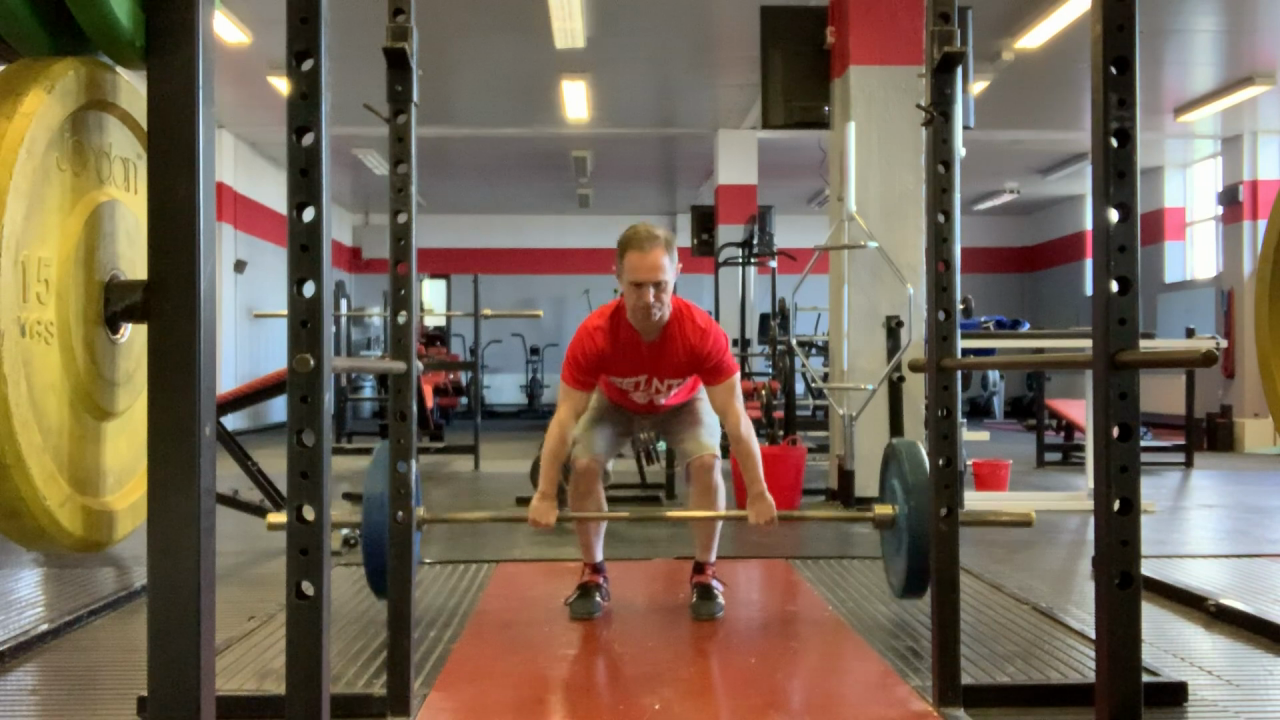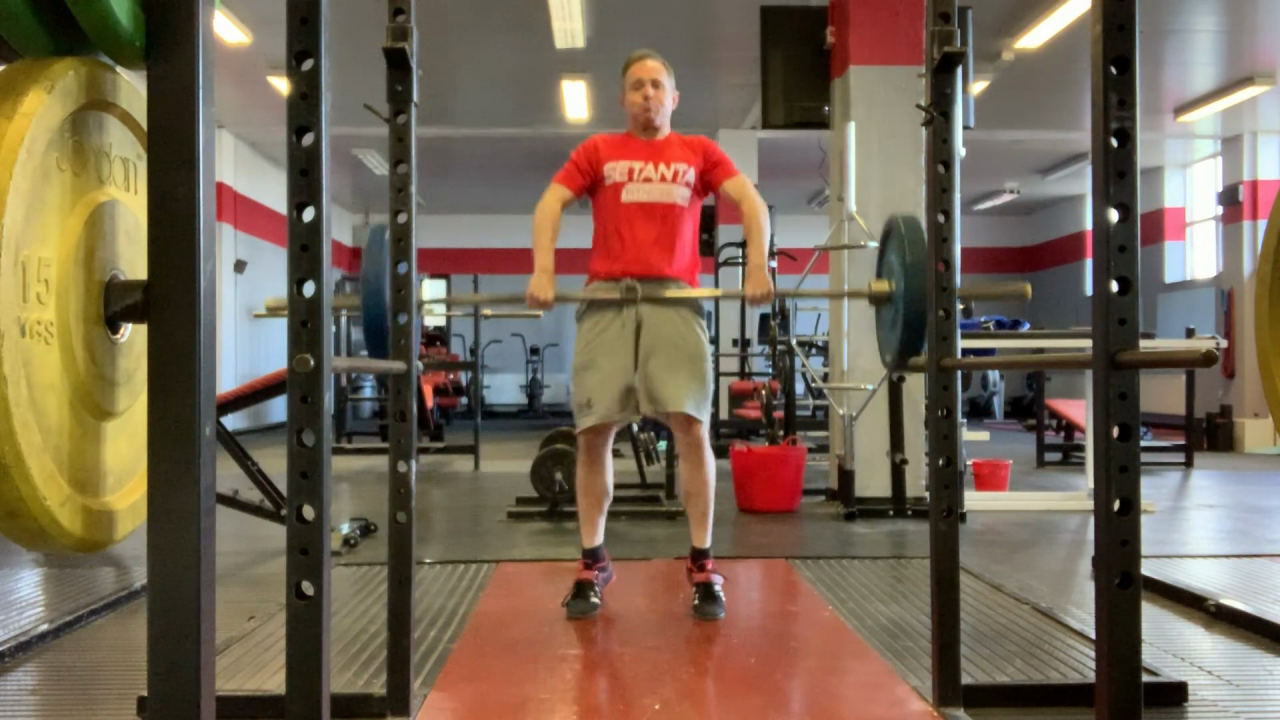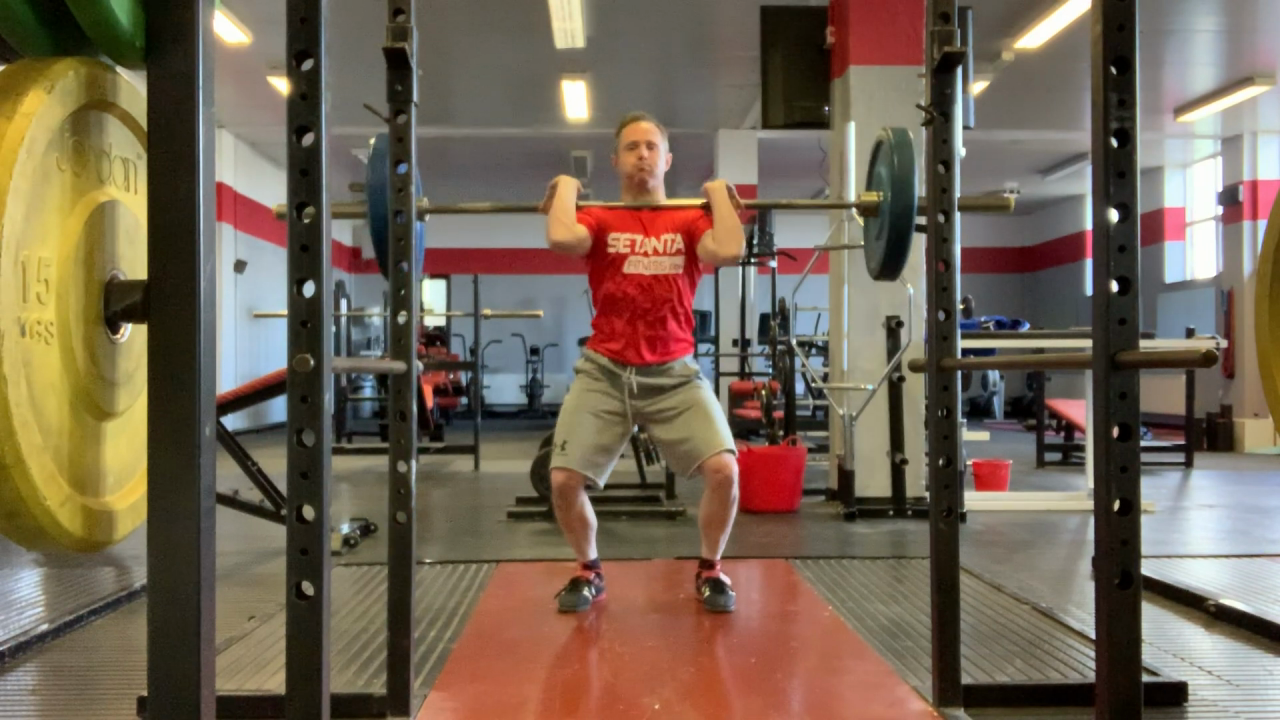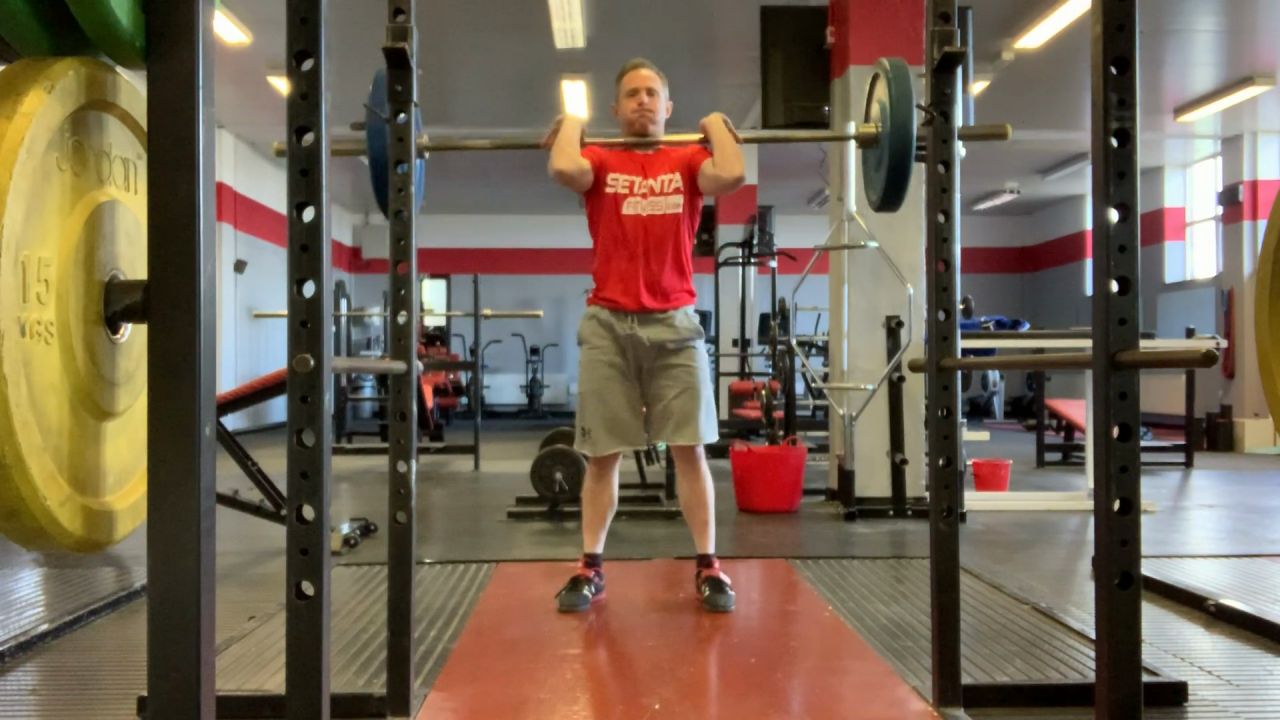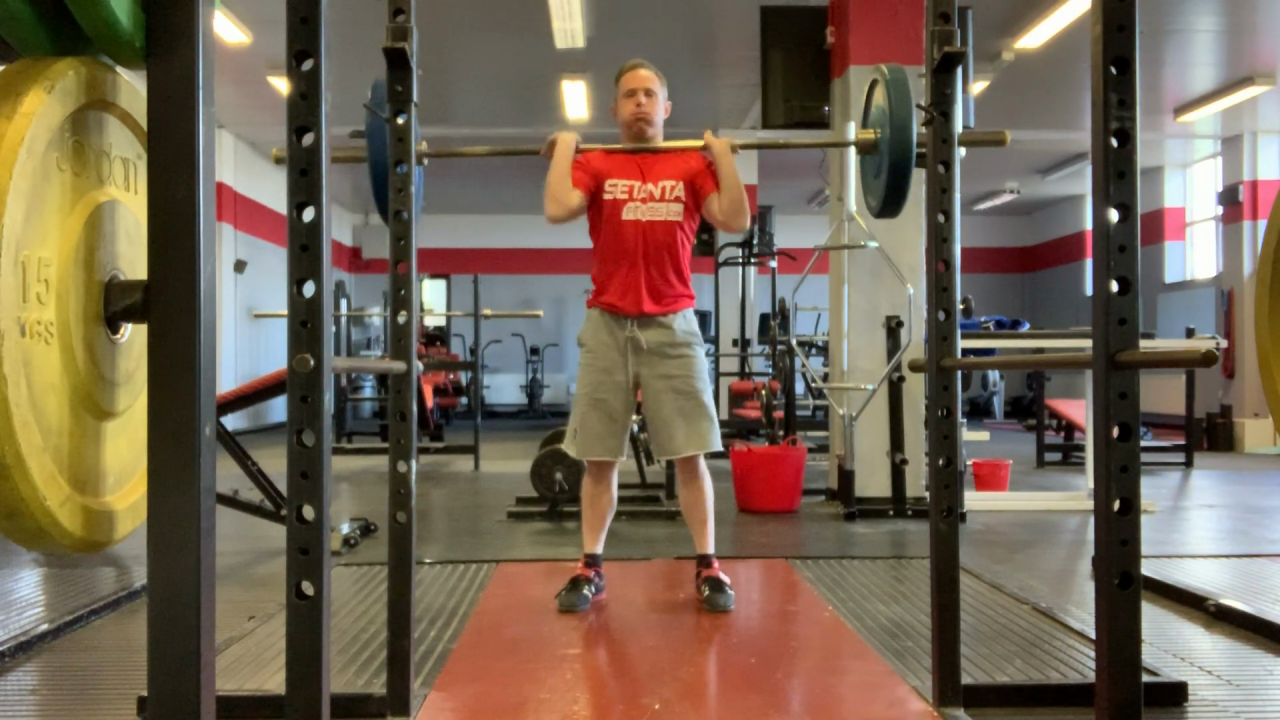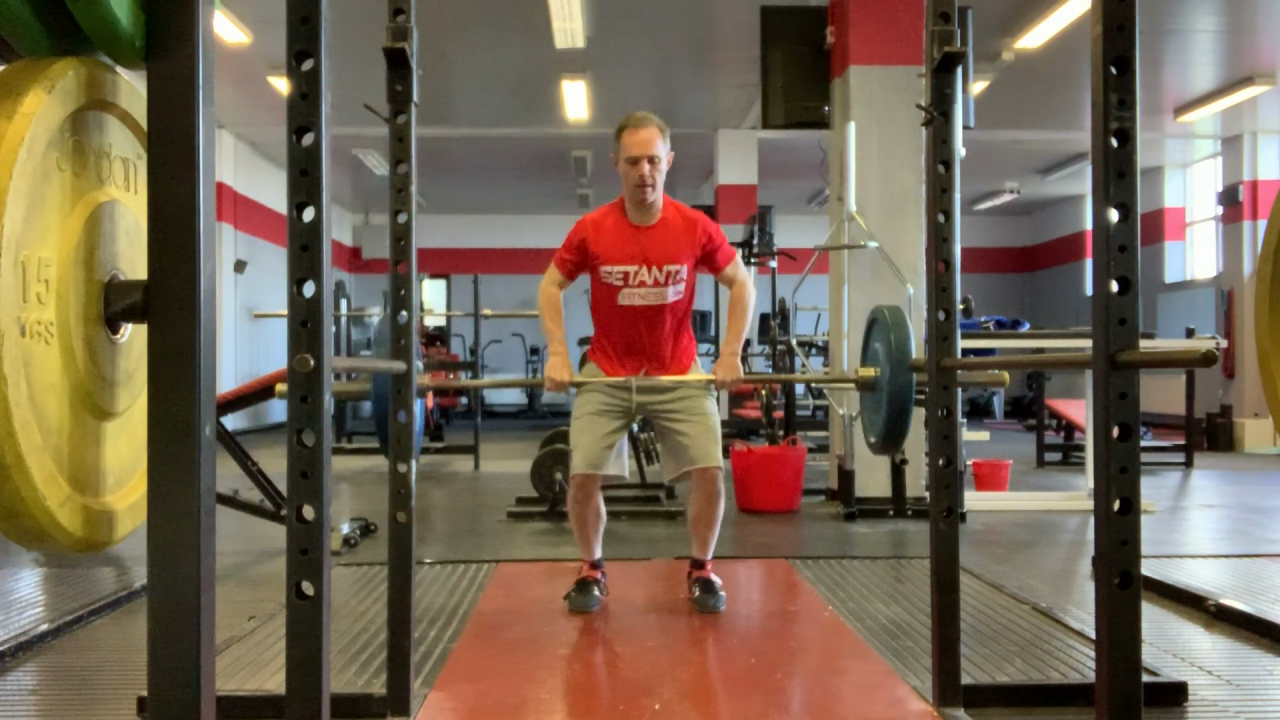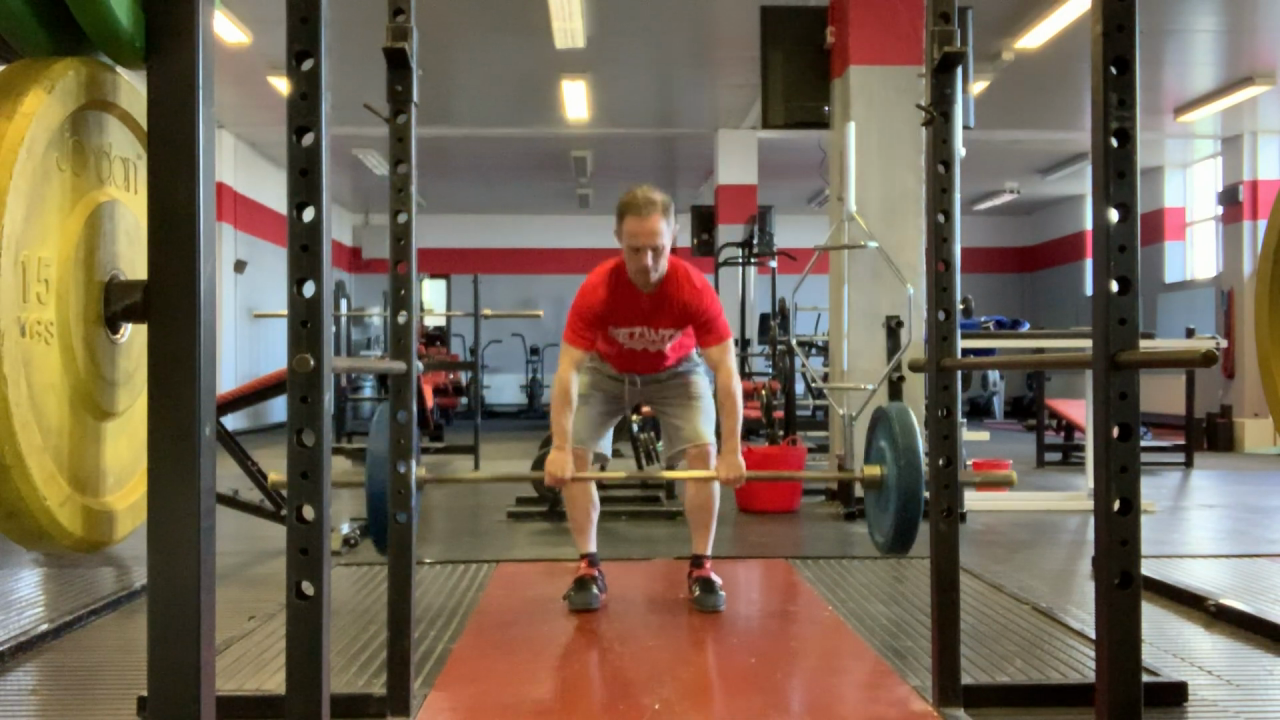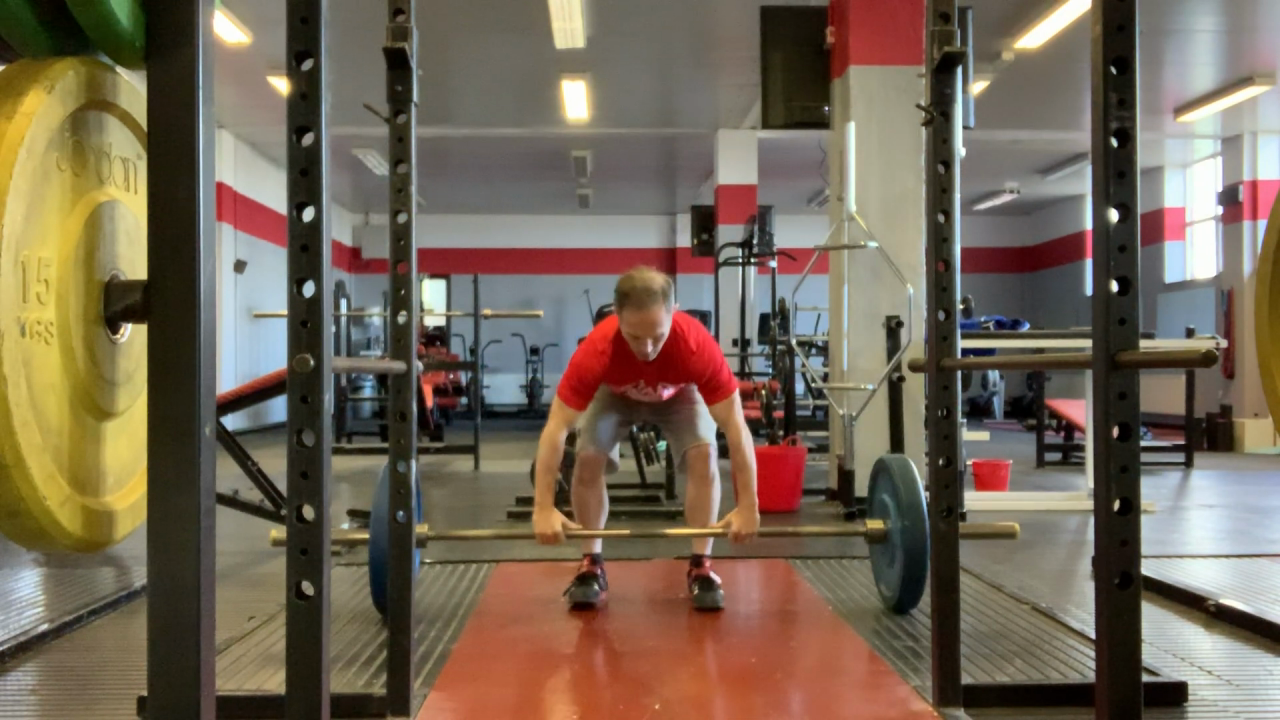
dt=0.5s
person 1, frame 1
left shoulder: (701, 332)
right shoulder: (595, 333)
left elbow: (735, 417)
right elbow: (566, 417)
left wrist: (756, 492)
right wrist: (546, 494)
left hip: (682, 402)
right hip: (613, 402)
left knee: (706, 463)
right knee: (584, 466)
left ankle: (704, 575)
right ankle: (593, 575)
person 1, frame 2
left shoulder: (699, 152)
right shoulder: (598, 150)
left elbow: (751, 203)
right elbow: (550, 204)
left wrist: (757, 267)
right wrist: (543, 271)
left hip: (675, 304)
right hip: (606, 305)
left knee: (691, 432)
right knee: (593, 437)
left ankle: (702, 566)
right ankle: (593, 563)
person 1, frame 3
left shoulder: (692, 220)
right shoulder: (597, 220)
left elbow: (729, 252)
right elbow: (561, 240)
left wrist: (719, 198)
right wrist: (566, 193)
left hip: (673, 372)
right hip: (604, 371)
left knee: (723, 469)
right knee: (563, 479)
left ankle: (709, 570)
right ankle: (588, 570)
person 1, frame 4
left shoulder: (689, 159)
right shoulder: (599, 160)
left elbow: (732, 176)
right elbow: (563, 169)
left wrist: (718, 128)
right wrist: (569, 127)
left hip: (674, 322)
right hip: (608, 322)
left knee: (689, 448)
right knee: (603, 453)
left ankle: (707, 566)
right ankle: (590, 568)
person 1, frame 5
left shoulder: (694, 165)
right shoulder: (594, 166)
left elbow: (737, 221)
right elbow: (557, 210)
left wrist: (723, 154)
right wrist: (562, 150)
left hip: (672, 325)
right hip: (608, 326)
left knee: (690, 454)
right knee: (598, 456)
left ankle: (708, 567)
right ankle: (590, 568)
person 1, frame 6
left shoulder: (696, 227)
right shoulder: (591, 229)
left elbow: (741, 283)
right elbow: (551, 284)
left wrist: (730, 356)
right wrist: (557, 355)
left hip: (679, 376)
right hip: (605, 376)
left knee: (709, 472)
right knee: (581, 477)
left ankle: (701, 570)
right ankle: (591, 570)
person 1, frame 7
left shoulder: (696, 289)
right shoulder: (596, 290)
left elbow: (727, 372)
right elbow: (568, 371)
left wrist: (731, 454)
right wrist: (560, 449)
left hip: (675, 369)
right hip: (606, 370)
left knee: (702, 451)
right knee: (577, 457)
left ankle: (701, 568)
right ankle: (589, 569)
person 1, frame 8
left shoulder: (699, 346)
right shoulder: (595, 351)
left elbow: (736, 427)
right elbow: (555, 429)
left wrist: (747, 506)
right wrist: (543, 508)
left hip: (678, 393)
right hip: (614, 393)
left knee: (703, 454)
right knee: (589, 457)
left ankle: (700, 567)
right ankle: (591, 566)
